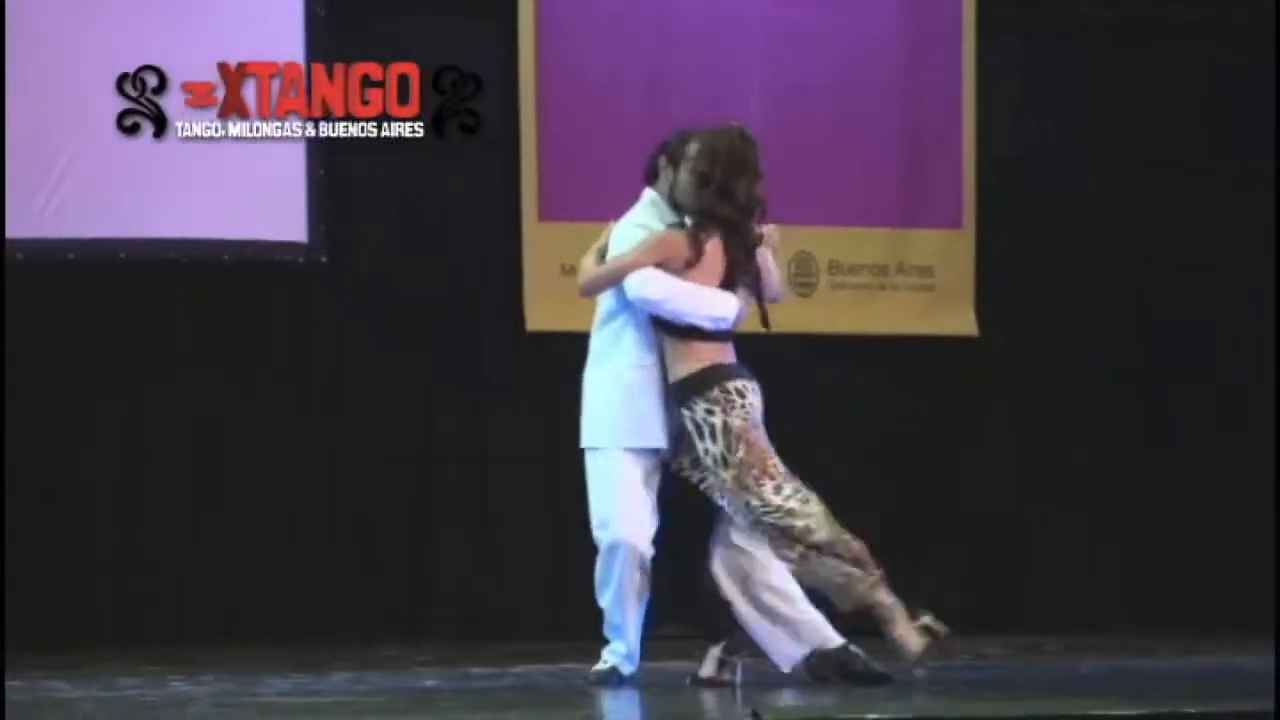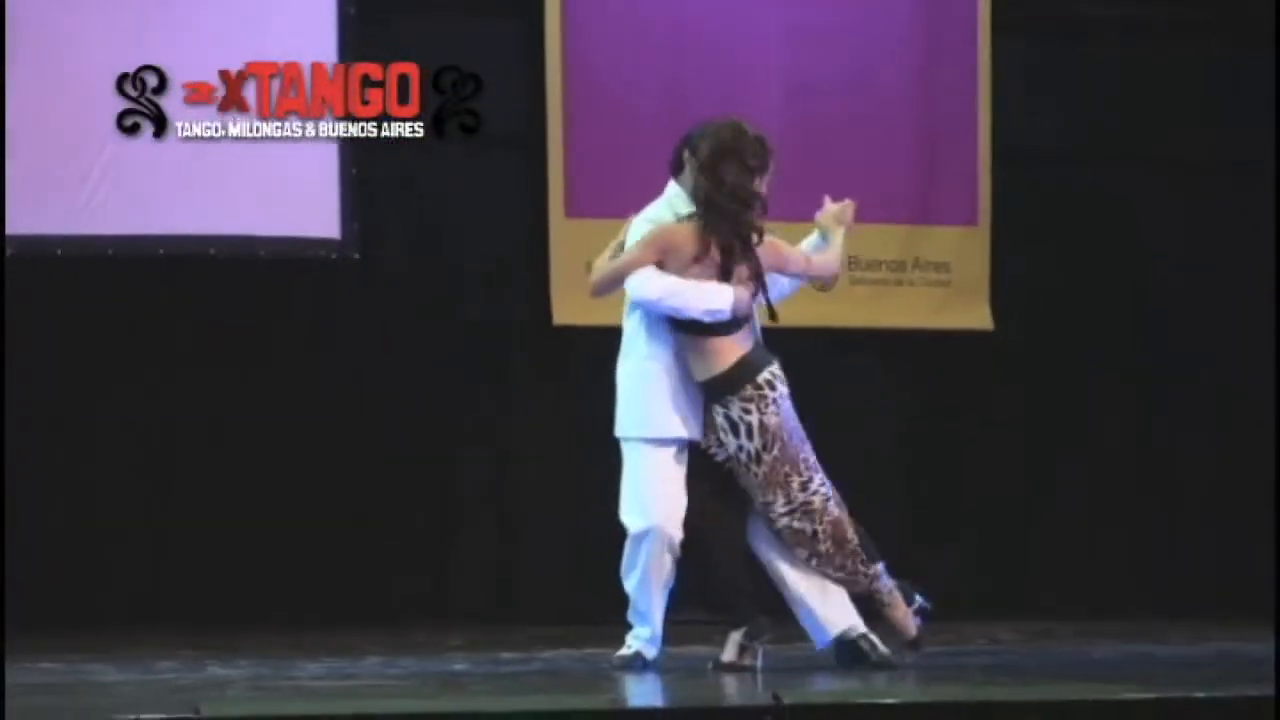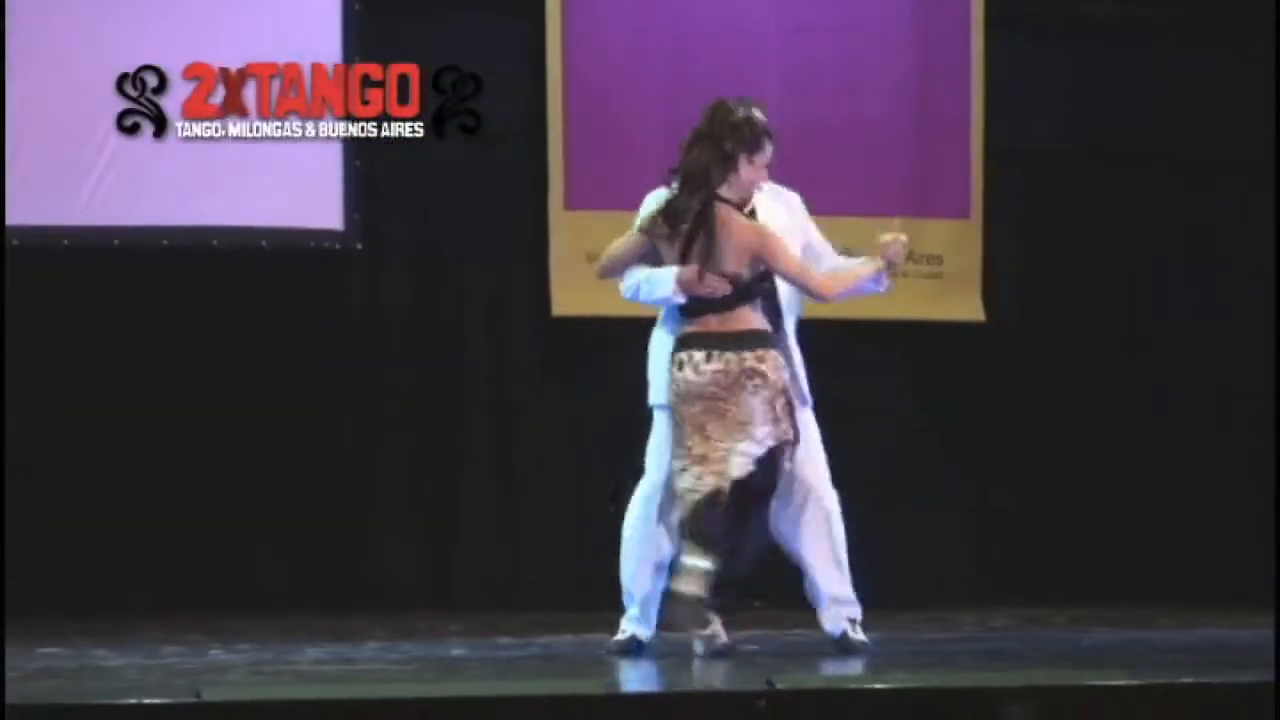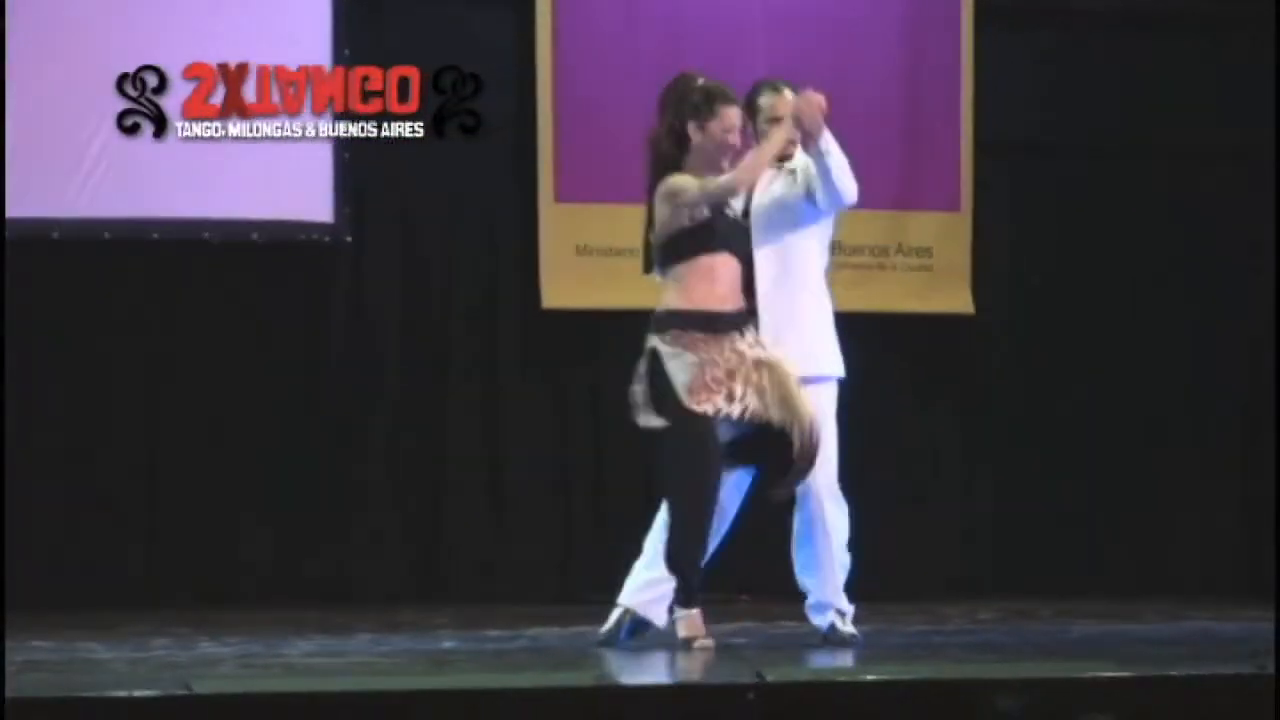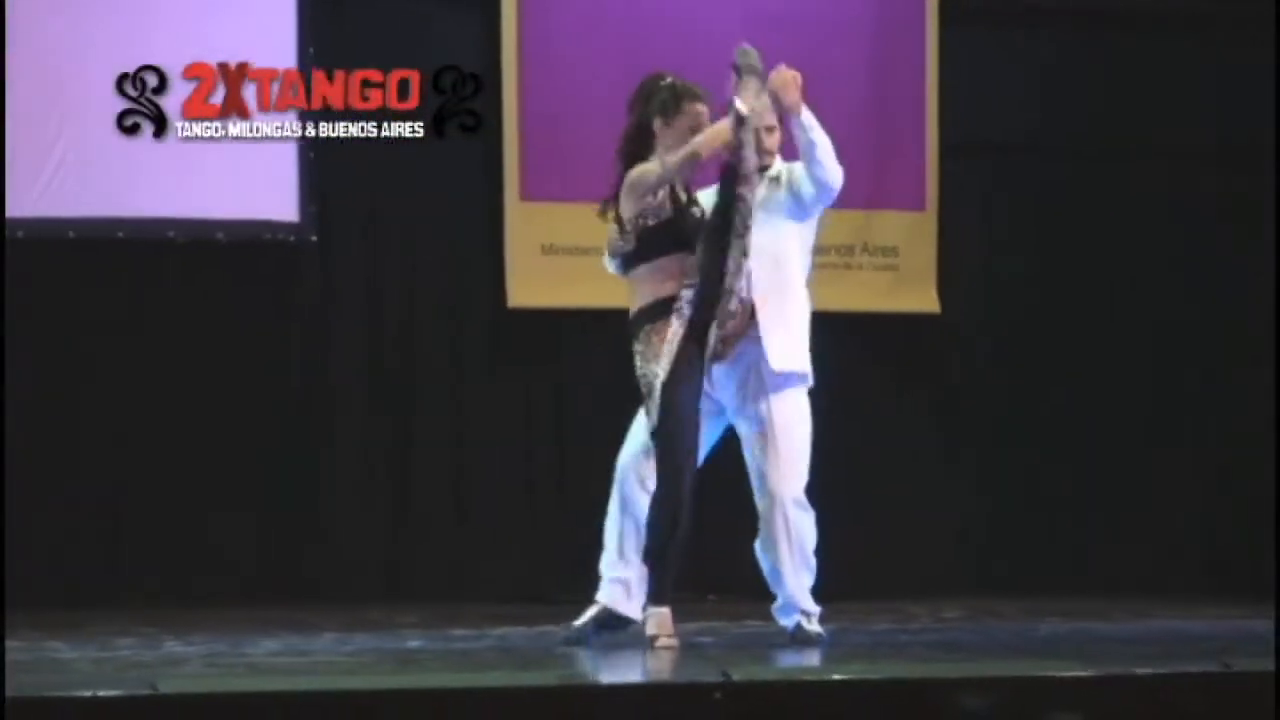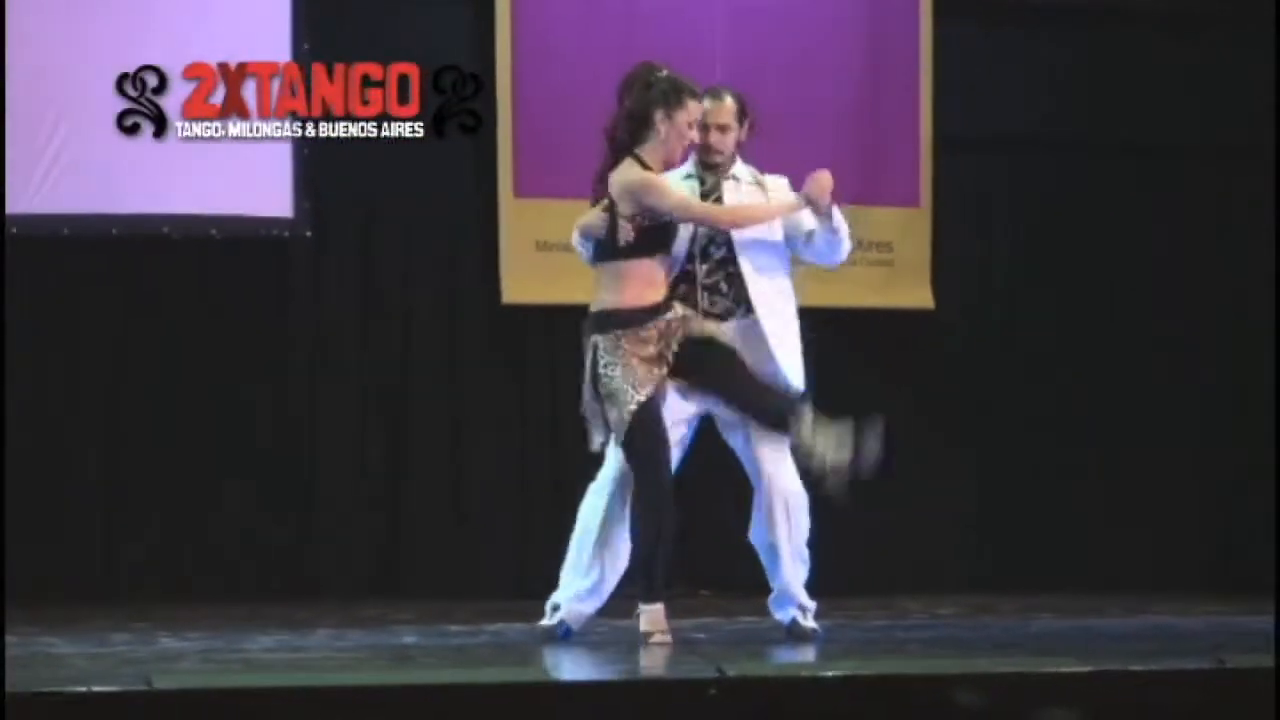
dt=0.3s
person 1, frame 1
left shoulder: (672, 245)
right shoulder: (746, 251)
left elbow: (588, 283)
right elbow: (771, 285)
left wrist: (598, 250)
left hip: (710, 405)
right hip: (728, 394)
left knee: (789, 516)
left ankle: (889, 612)
person 1, frame 2
left shoulder: (671, 238)
right shoulder: (755, 244)
left elbow: (598, 285)
right elbow: (828, 267)
left wrist: (616, 246)
right wrist: (834, 227)
left hip: (736, 400)
right hip: (755, 383)
left knee: (802, 509)
person 1, frame 3
left shoulder: (668, 217)
right shoulder: (749, 233)
left elbow: (606, 267)
right elbow: (826, 288)
right wrist: (882, 259)
left hip: (692, 368)
right hip: (756, 365)
left knee: (704, 484)
right knee: (750, 488)
person 1, frame 4
left shoulder: (708, 201)
right shoulder: (675, 187)
right elbow: (726, 187)
right wrist: (784, 129)
left hip: (730, 340)
right hip: (686, 342)
left knee: (792, 443)
right knee: (694, 484)
right ankle: (687, 609)
person 1, frame 5
left shoulder: (678, 190)
right shoulder: (642, 179)
right elbow: (693, 152)
right wrist: (741, 122)
left hip: (695, 320)
right hip: (664, 332)
right knee: (675, 473)
right ankle: (658, 609)
person 1, frame 6
left shoulder: (641, 182)
right shoulder: (635, 180)
left elbow: (586, 229)
right elbow: (719, 219)
right wrist: (800, 201)
left hip: (662, 326)
right hip: (622, 340)
right knee: (651, 474)
right ankle: (651, 608)
person 2, frame 1
right shoulder: (636, 229)
right elbow: (648, 289)
right wrist: (726, 308)
right hip: (627, 411)
right knee: (627, 537)
left ankle: (813, 642)
right ankle: (621, 653)
person 2, frame 2
right shoulder: (654, 223)
left elbow: (771, 285)
right elbow: (645, 287)
left wrist: (824, 238)
right wrist: (725, 298)
right hip: (659, 400)
right knee: (656, 524)
left ankle: (841, 629)
right ankle: (643, 638)
person 2, frame 3
left shoulder: (783, 203)
right shoulder: (670, 201)
left elbow: (827, 271)
right elbow: (633, 279)
left wrist: (877, 271)
right wrist: (679, 282)
left knee: (809, 490)
right knee: (660, 496)
left ankle: (841, 616)
right ankle: (636, 622)
person 2, frame 4
left shoulder: (812, 176)
left elbow: (842, 191)
left wrist: (818, 132)
left hip: (798, 352)
left knee: (817, 483)
left ankle: (831, 611)
right ankle: (642, 603)
person 2, frame 5
left shoulder: (793, 183)
right shoulder: (704, 202)
left elbow: (829, 180)
left wrist: (798, 110)
left hip: (768, 358)
left knee: (781, 491)
right knee: (639, 465)
left ankle: (798, 611)
right ankle: (618, 597)
person 2, frame 6
left shoulder: (772, 191)
left elbow: (829, 252)
right elbow: (589, 239)
left wrist: (826, 213)
right wrist: (596, 230)
left hip: (748, 359)
left knee: (780, 486)
right knee: (623, 478)
left ankle: (793, 605)
right ankle: (569, 605)
